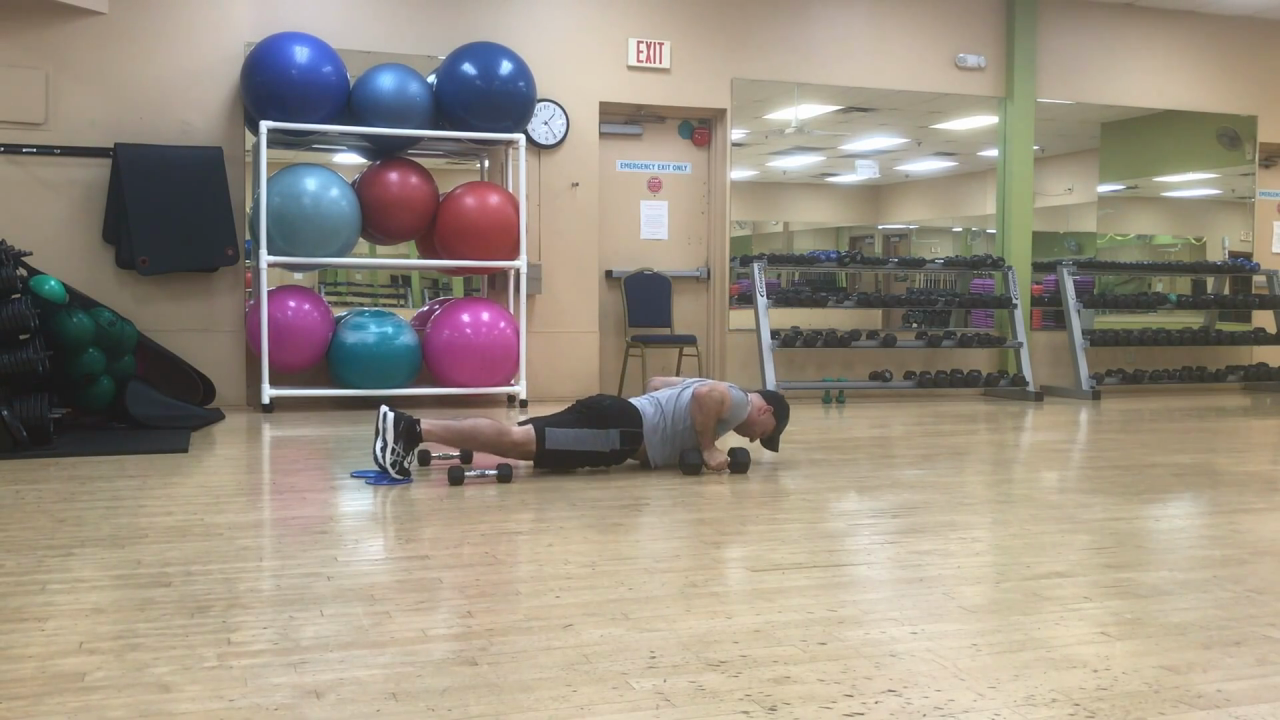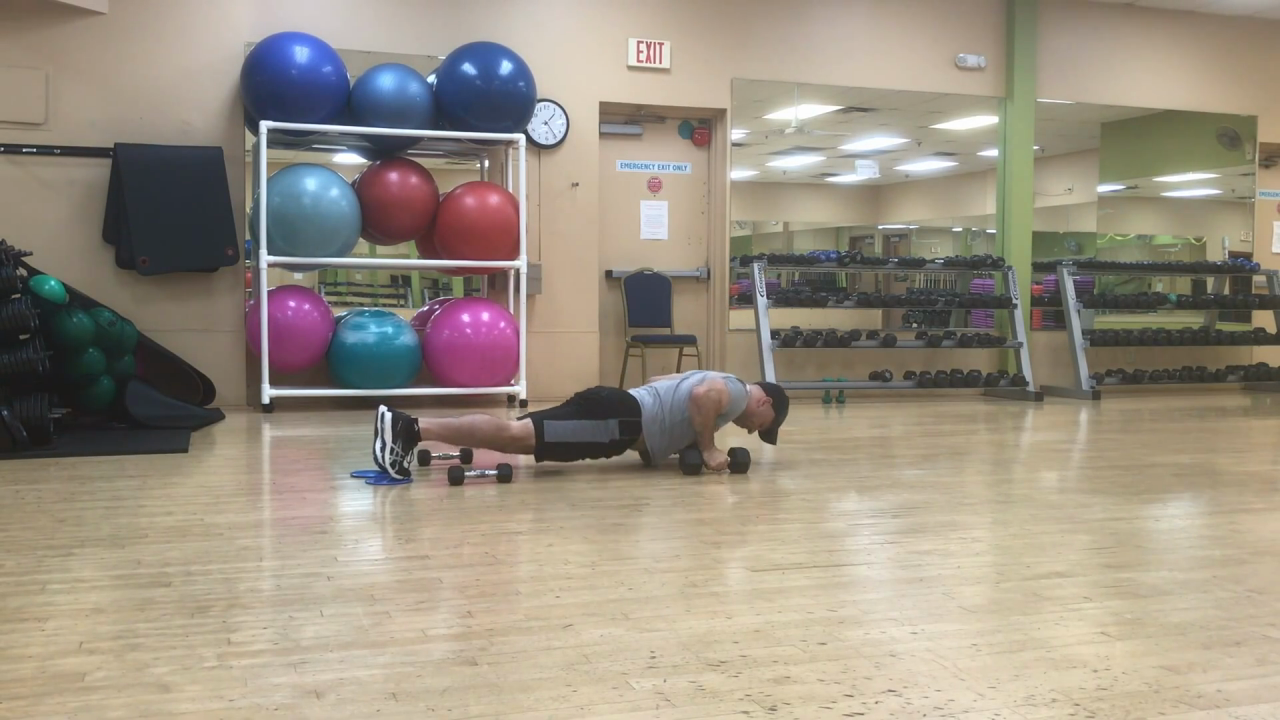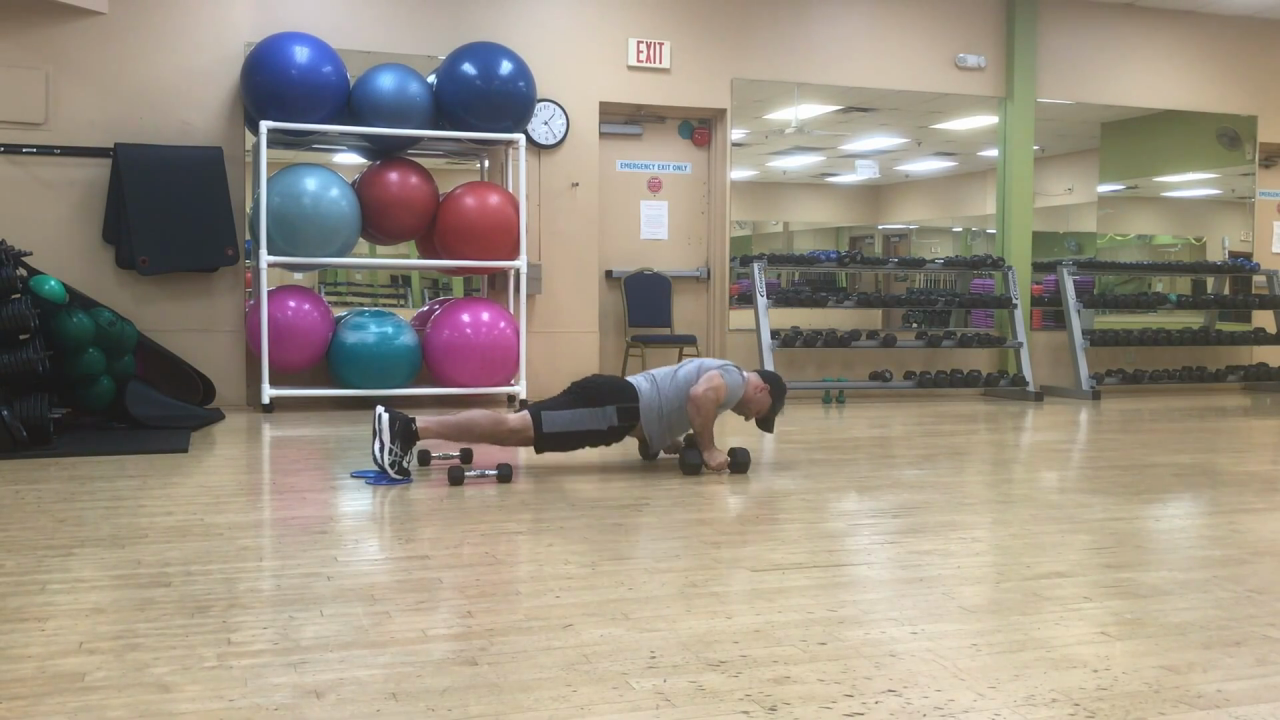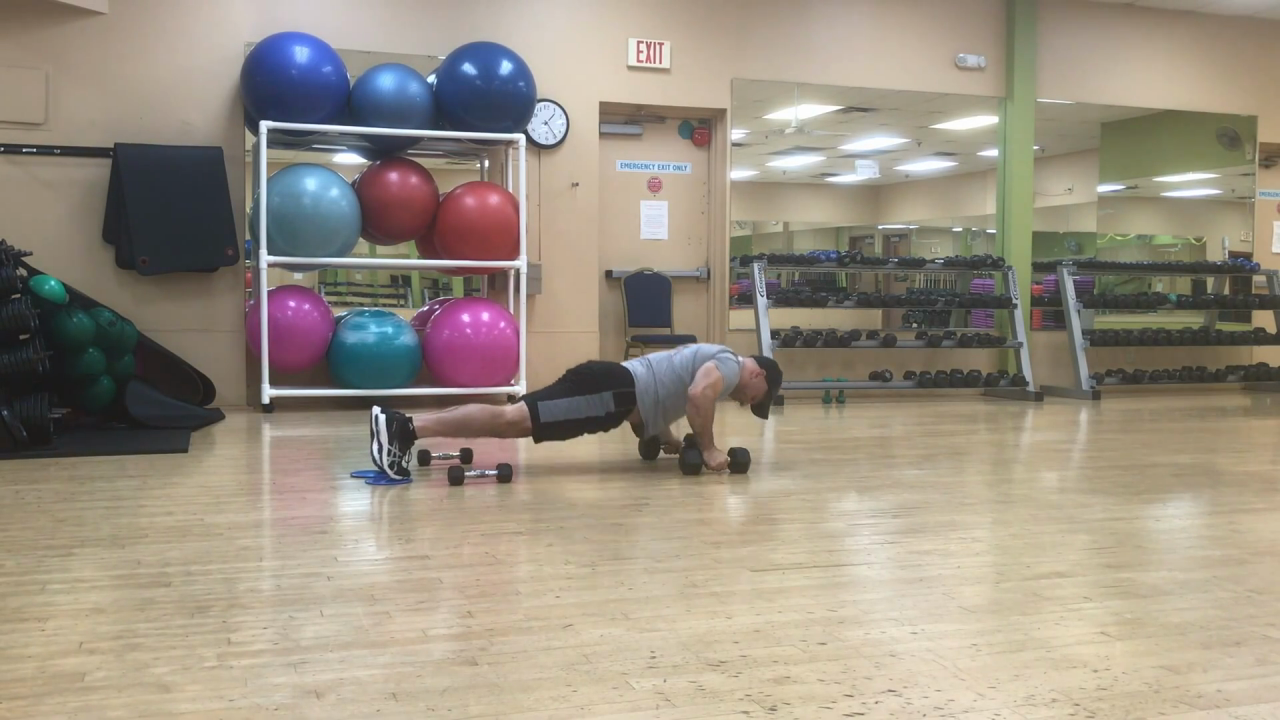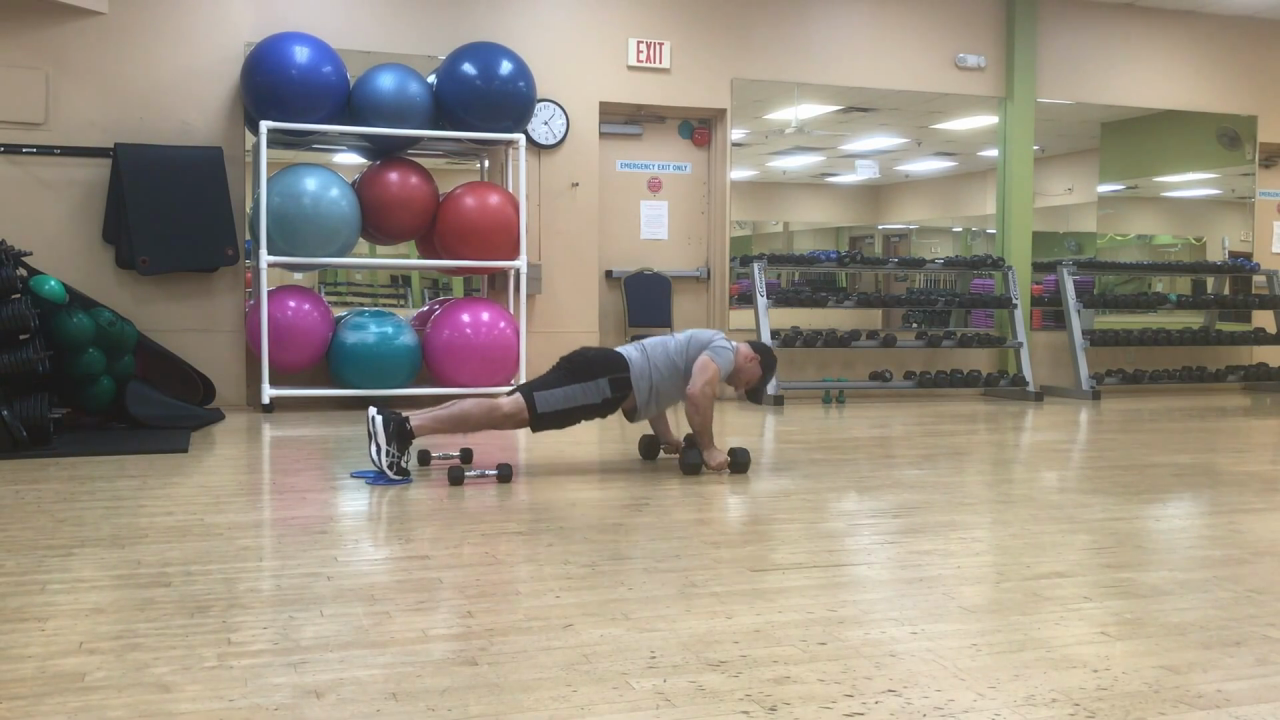
dt=0.1s
person 1, frame 1
left shoulder: (720, 393)
right shoulder: (738, 401)
left elbow: (656, 381)
right elbow: (704, 397)
left wrist: (675, 438)
right wrist: (707, 449)
left hip: (620, 420)
right hip: (623, 430)
left knee: (517, 437)
right knee: (518, 441)
left ankle: (408, 426)
right ankle: (414, 429)
person 1, frame 2
left shoulder: (718, 386)
right shoulder: (737, 393)
left elbow: (656, 379)
right elbow: (702, 397)
left wrist: (672, 433)
right wrist: (707, 449)
left hip: (619, 410)
right hip: (623, 420)
left knee: (516, 431)
right knee: (517, 435)
left ankle: (407, 425)
right ankle: (412, 428)
person 1, frame 3
left shoulder: (715, 372)
right shoulder: (733, 378)
right elbow: (699, 397)
left wrist: (667, 436)
right wrist: (708, 449)
left hip: (618, 400)
right hip: (619, 407)
left knee: (513, 425)
right knee: (516, 428)
left ankle: (403, 423)
right ankle: (410, 427)
person 1, frame 4
left shoulder: (712, 360)
right shoulder: (730, 365)
right elbow: (698, 394)
left wrist: (665, 435)
right wrist: (707, 448)
left hip: (614, 385)
right hip: (617, 393)
left knee: (511, 416)
right knee: (513, 419)
left ankle: (402, 423)
right ankle: (408, 427)
person 1, frame 5
left shoulder: (705, 346)
right shoulder: (723, 351)
right elbow: (695, 394)
left wrist: (665, 436)
right wrist: (708, 449)
left hip: (607, 373)
right hip: (610, 378)
left knee: (508, 408)
right knee: (511, 411)
left ankle: (397, 422)
right ankle: (404, 428)
